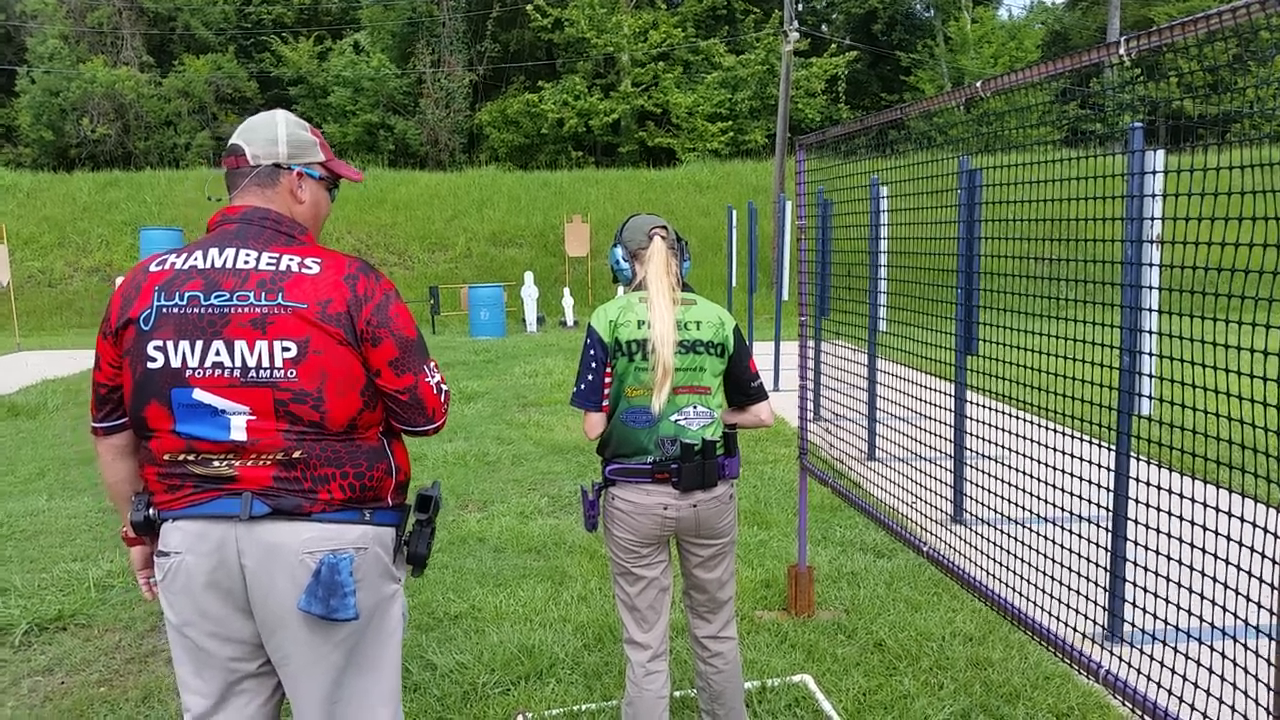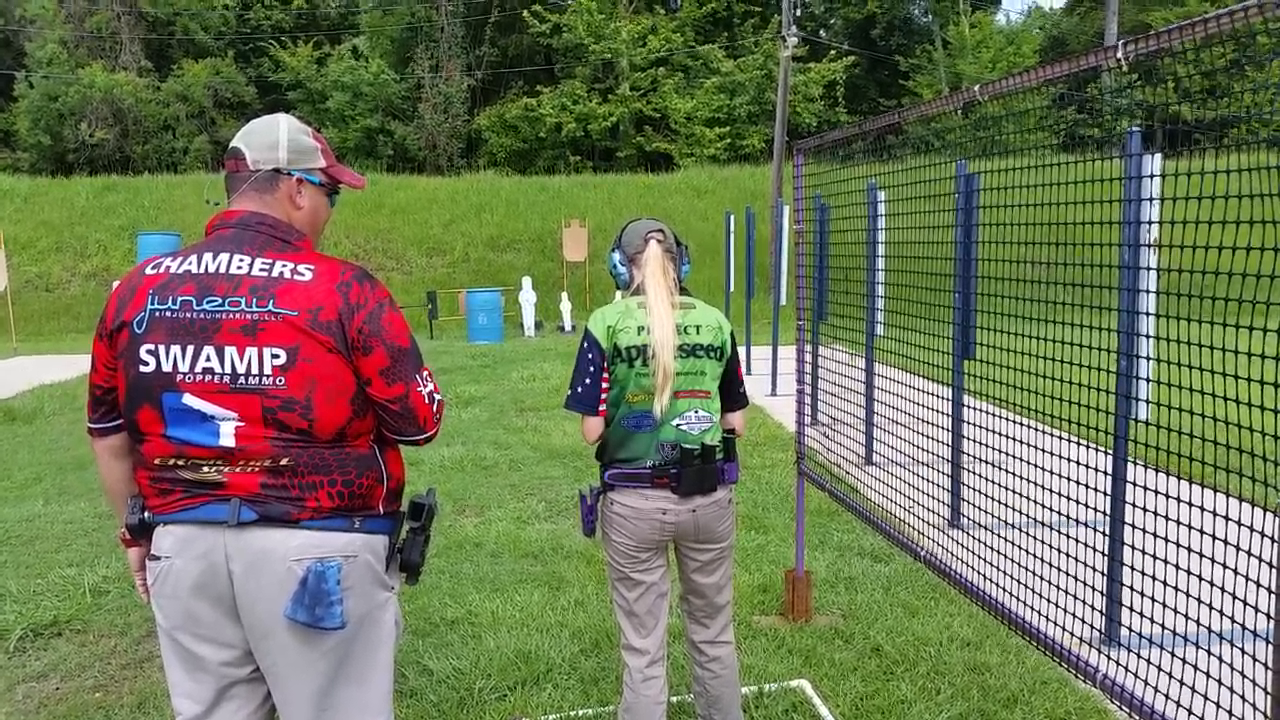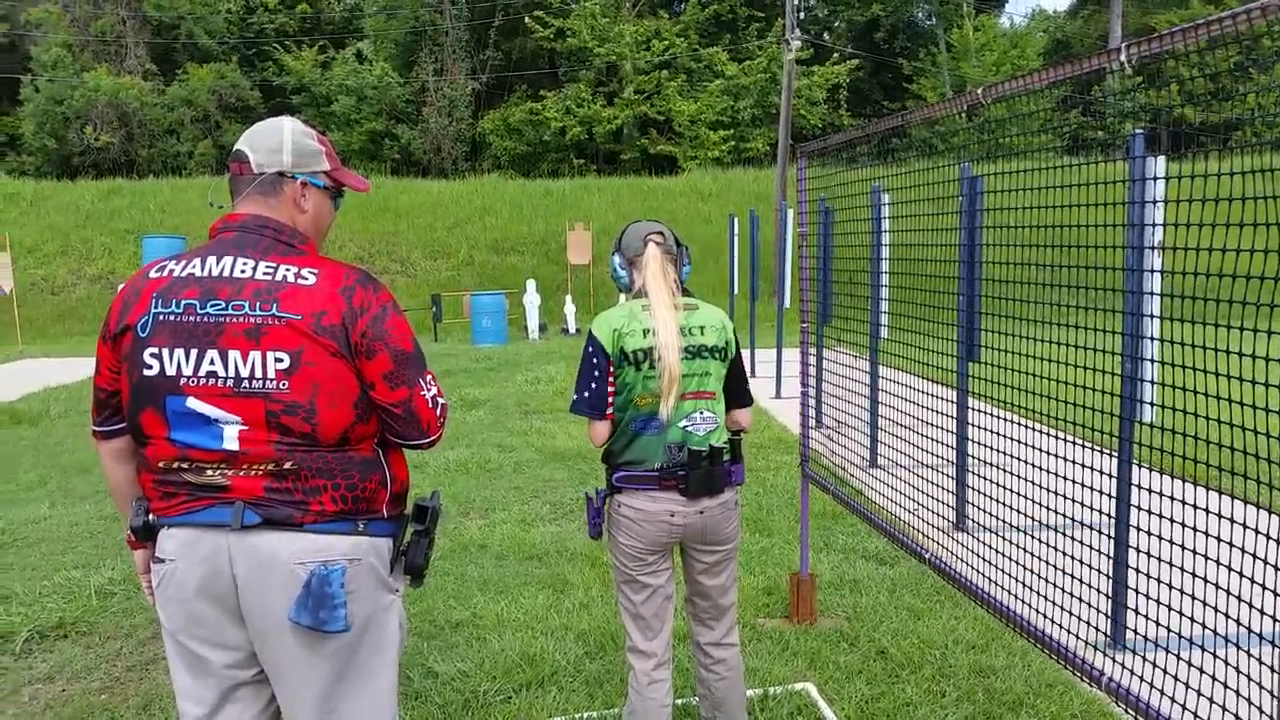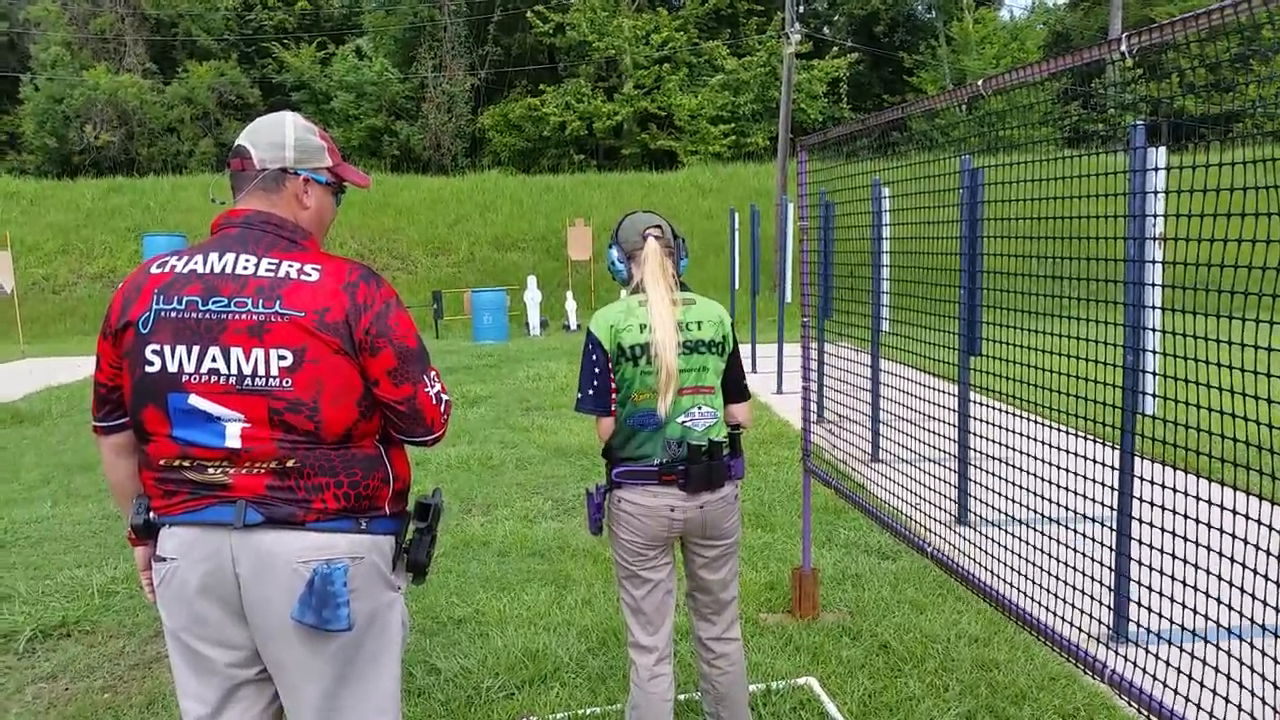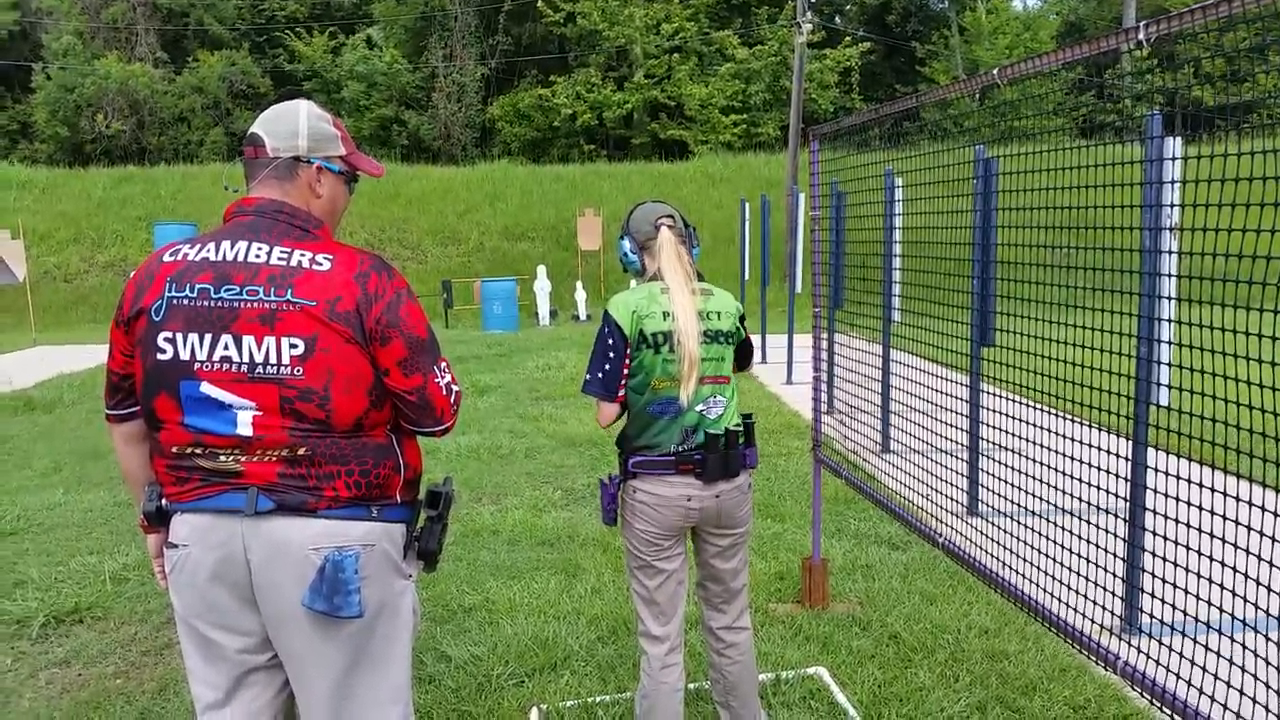
dt=1s
person 1, frame 1
left shoulder: (141, 286)
right shoulder: (350, 282)
left elbow: (112, 435)
right elbow: (426, 415)
left wrist: (139, 530)
left hip: (193, 540)
right hip: (325, 544)
person 1, frame 2
left shoulder: (137, 290)
right shoulder: (344, 288)
left elbow: (110, 436)
right elbow: (419, 423)
left wrist: (137, 533)
left hip: (184, 546)
right hip: (316, 549)
person 1, frame 3
left shoulder: (141, 292)
right shoulder: (346, 292)
left elbow: (114, 438)
right elbow: (423, 426)
left wrist: (144, 534)
left hip: (190, 549)
right hip: (320, 553)
person 1, frame 4
left shoulder: (141, 289)
right shoulder: (350, 289)
left elbow: (115, 435)
right elbow: (427, 424)
left wrist: (144, 532)
left hip: (190, 547)
right hip: (322, 552)
person 1, frame 5
left shoulder: (154, 276)
right shoulder: (362, 278)
left elbow: (127, 422)
right elbow: (437, 414)
left wrist: (156, 519)
left hip: (202, 534)
right hip: (334, 540)
person 2, frame 1
left shoulder: (611, 318)
right shoulder: (718, 319)
left elbow: (594, 427)
right elbow: (760, 415)
left hip: (636, 497)
right hip: (710, 492)
left knee: (645, 643)
right knee: (716, 627)
person 2, frame 2
left shoulder: (608, 322)
right shoulder: (715, 321)
left elbow: (592, 430)
right elbow: (736, 422)
left hip: (635, 501)
right hip: (708, 495)
left knee: (643, 648)
right knee: (714, 635)
person 2, frame 3
left shoulder: (611, 326)
right shoulder: (718, 321)
left elbow: (599, 433)
right elbow: (741, 419)
left hip: (641, 503)
right hip: (714, 496)
left knee: (649, 650)
right knee: (719, 635)
person 2, frame 4
left shoulder: (609, 323)
right shoulder: (716, 316)
left elbow: (606, 429)
right elbow: (740, 416)
left hip: (641, 498)
right hip: (714, 491)
left knee: (650, 645)
right knee: (720, 630)
person 2, frame 5
left shoulder: (628, 308)
right shoulder: (727, 304)
left elbow: (607, 413)
left wrist: (643, 386)
left hip: (656, 488)
right hip: (727, 481)
left knee: (661, 634)
right knee: (730, 620)
